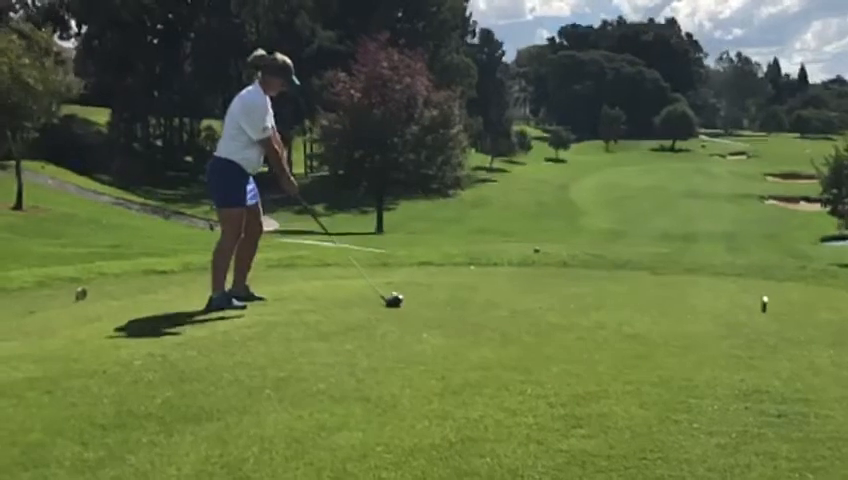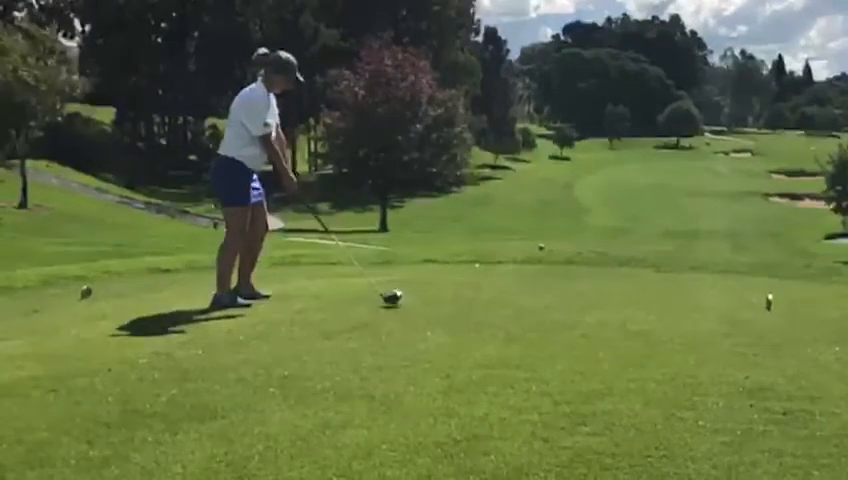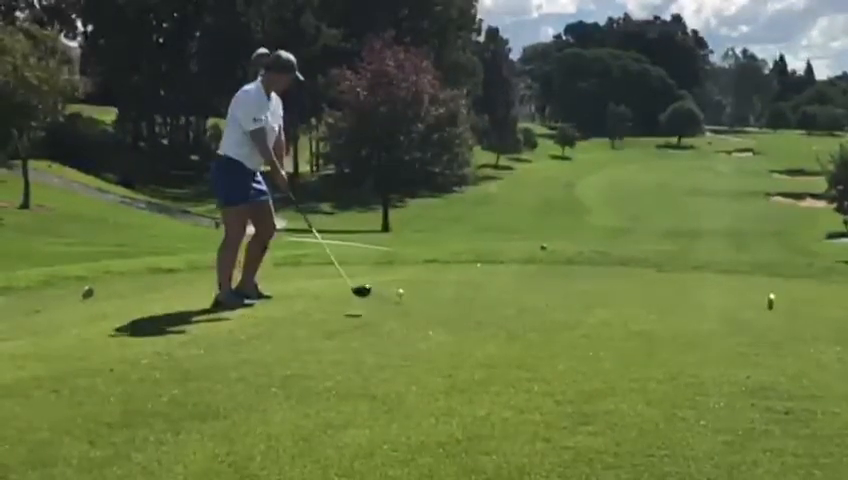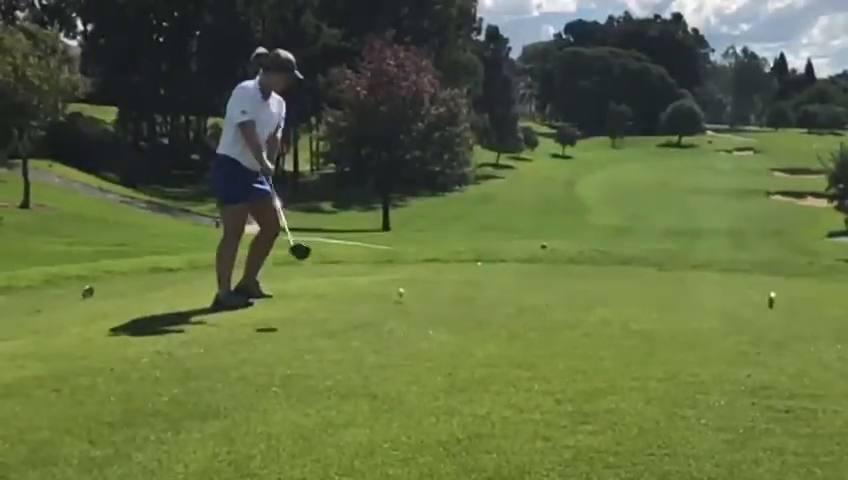
dt=0.7s
person 1, frame 1
left shoulder: (262, 99)
right shoulder: (252, 101)
left elbow: (276, 140)
right elbow: (268, 146)
left wrist: (285, 174)
right wrist: (286, 178)
left hip: (242, 172)
right hip: (228, 171)
left knee: (254, 230)
right knee: (232, 234)
left ankle: (238, 287)
right ankle: (217, 295)
person 1, frame 2
left shoulder: (268, 98)
right shoulder: (254, 97)
left elbow: (278, 138)
right elbow: (267, 143)
left wrist: (287, 171)
right wrist: (285, 175)
left hip: (247, 171)
right hip: (232, 169)
left knee: (258, 229)
right knee: (237, 233)
left ankle: (243, 286)
right ankle: (222, 293)
person 1, frame 3
left shoulder: (275, 101)
right shoulder: (249, 95)
left elbow: (278, 139)
right elbow: (259, 140)
left wrist: (280, 170)
right wrist: (276, 171)
left hip: (250, 171)
right hip: (231, 169)
left knee: (266, 228)
right knee: (235, 232)
left ankle: (246, 285)
right ankle: (224, 293)
person 1, frame 4
left shoulder: (278, 103)
right shoulder: (245, 91)
left elbow: (275, 136)
right elbow: (248, 131)
left wrist: (268, 163)
right wrist: (262, 161)
left hip: (253, 170)
right hip: (230, 166)
left knee: (272, 226)
right knee: (234, 231)
left ankle: (247, 283)
right ankle: (223, 293)
